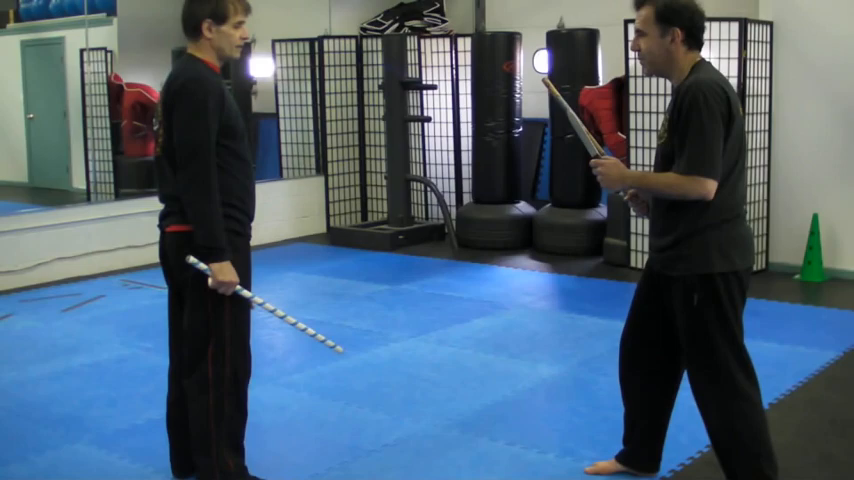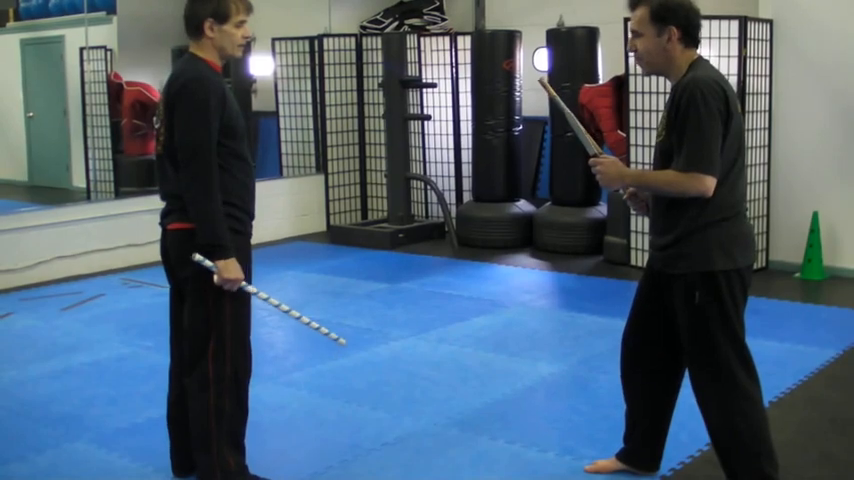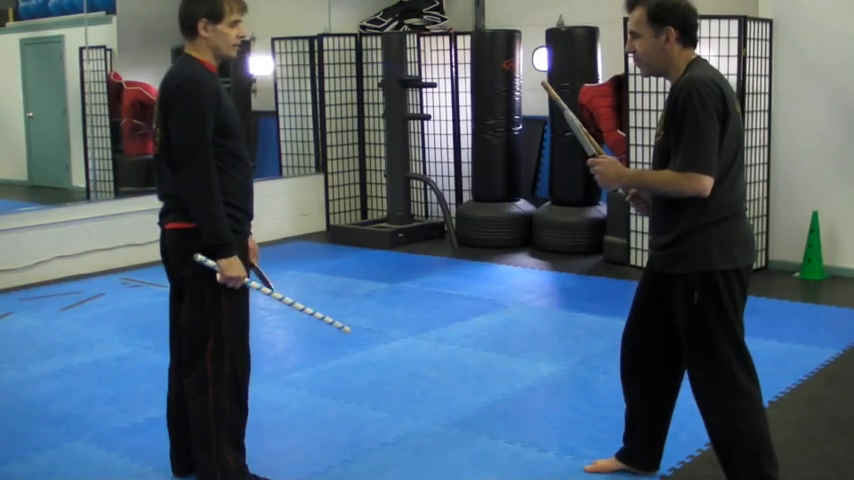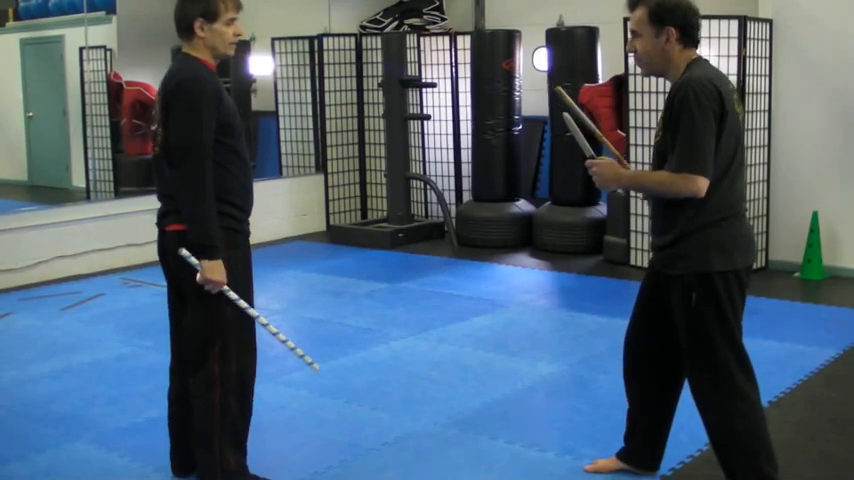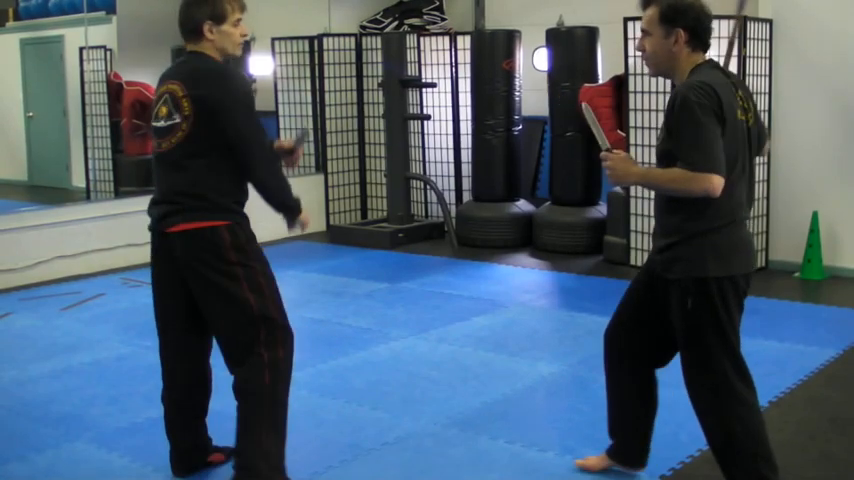
dt=0.4s
person 1, frame 1
left shoulder: (189, 79)
right shoulder: (199, 84)
right elbow: (197, 177)
right wrist: (218, 255)
left hip: (190, 241)
right hip: (207, 244)
left knee: (192, 355)
right knee: (222, 360)
person 1, frame 2
left shoulder: (191, 78)
right shoulder: (199, 83)
right elbow: (199, 176)
right wrist: (223, 252)
left hip: (191, 238)
right hip: (207, 242)
left knee: (192, 351)
right knee: (222, 358)
person 1, frame 3
left shoulder: (194, 79)
right shoulder: (193, 84)
right elbow: (196, 176)
left wrist: (238, 233)
right wrist: (224, 250)
left hip: (197, 238)
right hip: (203, 242)
left knee: (192, 351)
right knee: (220, 358)
person 1, frame 4
left shoulder: (184, 78)
right shoulder: (196, 83)
right elbow: (194, 174)
right wrist: (212, 252)
left hip: (183, 236)
right hip: (205, 241)
left knee: (193, 350)
right knee: (225, 355)
person 1, frame 5
left shoulder: (171, 81)
right shoulder: (223, 79)
right elbow: (253, 160)
left wrist: (272, 149)
right wrist: (292, 209)
left hip: (167, 231)
right hip: (212, 232)
left knee: (185, 346)
right knee: (264, 343)
person 2, frame 1
left shoulder: (701, 92)
right shoulder: (691, 88)
left elbow: (702, 184)
left wrist: (628, 179)
right wrist: (651, 196)
left hip: (707, 260)
right hip: (676, 255)
left knee: (720, 376)
right knee: (643, 354)
person 2, frame 2
left shoulder: (699, 89)
right shoulder: (690, 86)
left elbow: (701, 181)
left wrist: (626, 177)
right wrist: (651, 196)
left hip: (708, 258)
right hip: (678, 252)
left knee: (721, 374)
right knee: (644, 352)
person 2, frame 3
left shoulder: (696, 88)
right shoulder: (692, 84)
left elbow: (699, 180)
left wrist: (625, 176)
right wrist: (651, 196)
left hip: (709, 257)
right hip: (678, 251)
left knee: (721, 374)
right knee: (644, 351)
person 2, frame 4
left shoulder: (692, 89)
right shoulder: (702, 82)
left elbow: (691, 182)
left wrist: (621, 178)
right wrist: (646, 181)
left hip: (706, 257)
right hip: (682, 253)
left knee: (719, 375)
right knee: (646, 353)
person 2, frame 5
left shoulder: (694, 93)
right shoulder: (725, 85)
left elbow: (707, 181)
right elbow: (754, 144)
left wrist: (635, 173)
left hip: (705, 263)
right hip: (677, 257)
left knee: (717, 380)
right knee: (625, 343)
